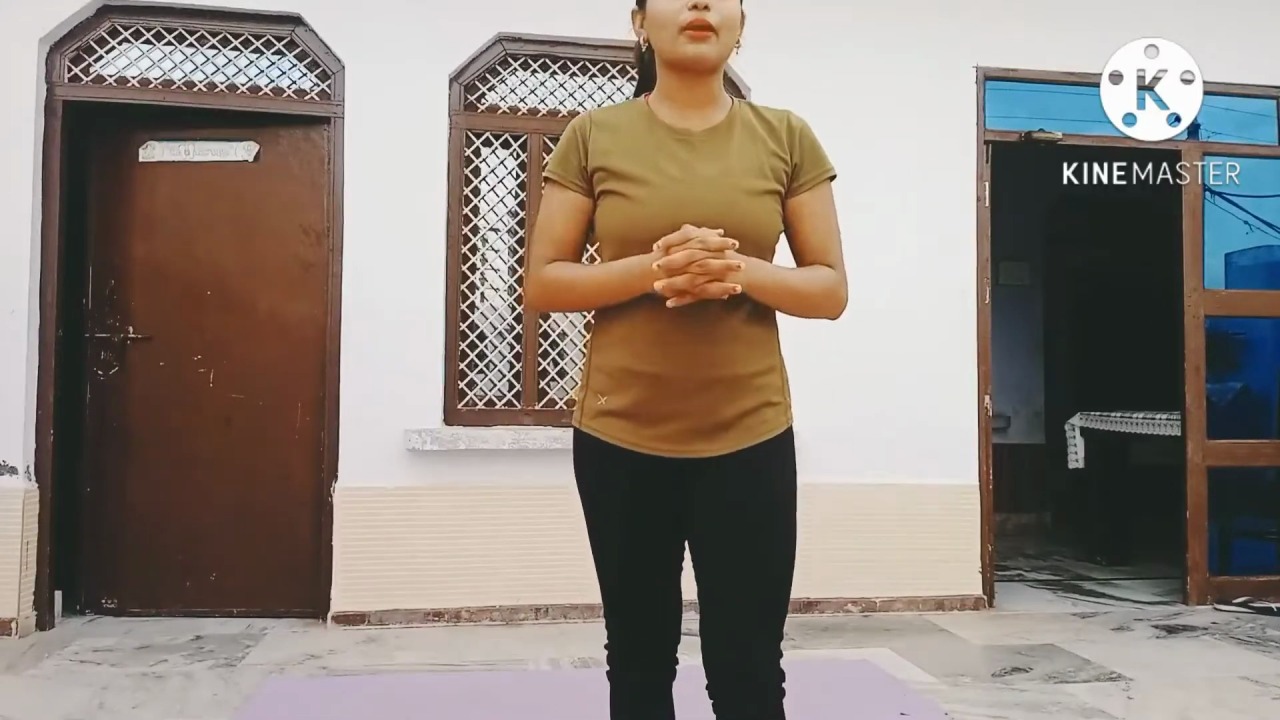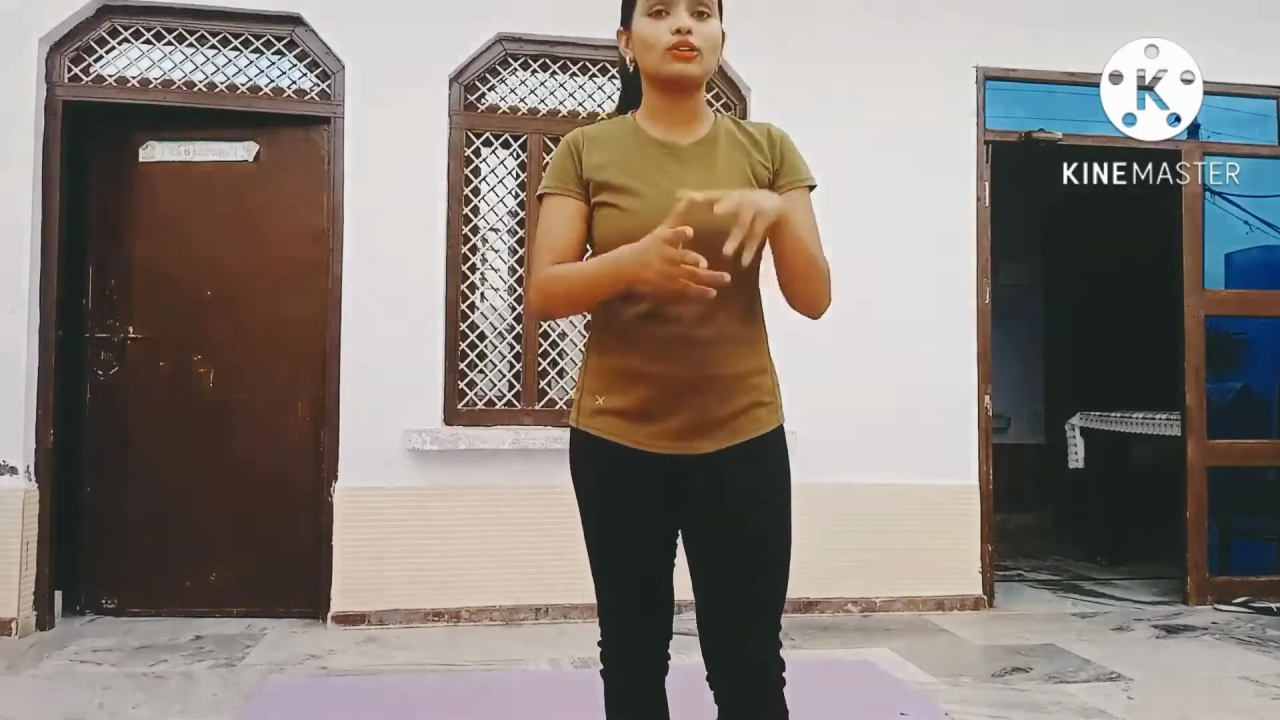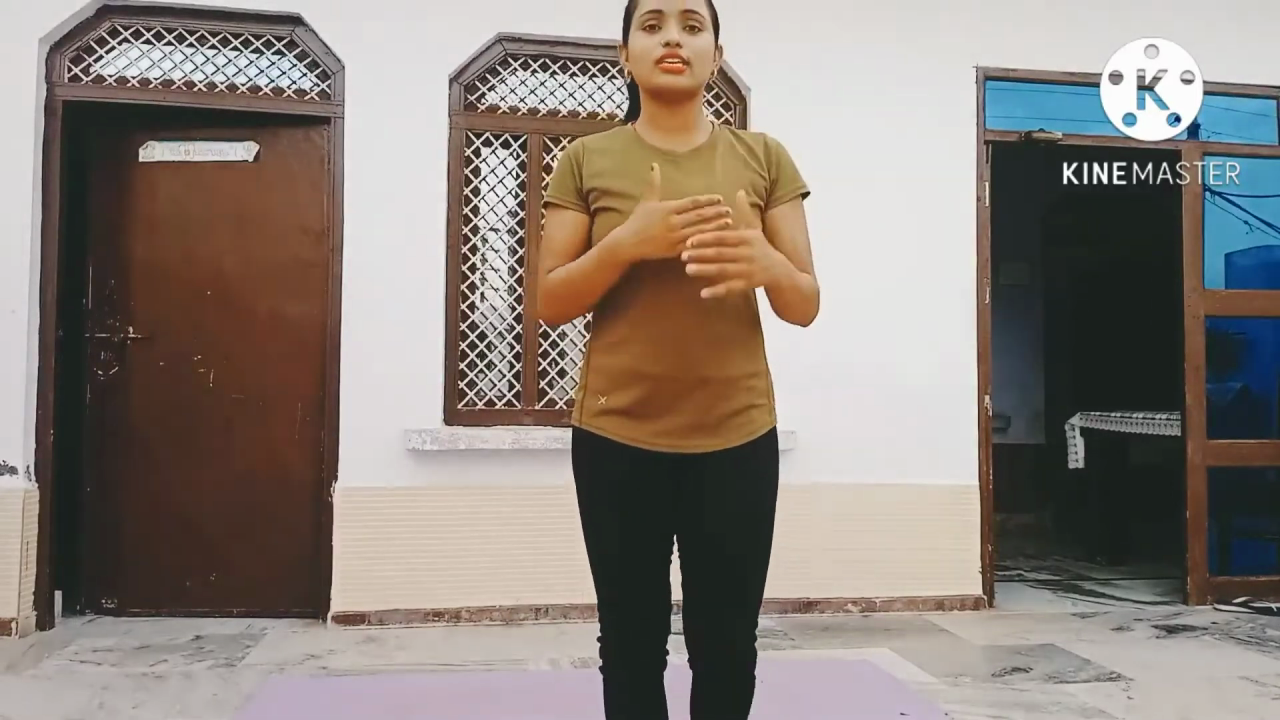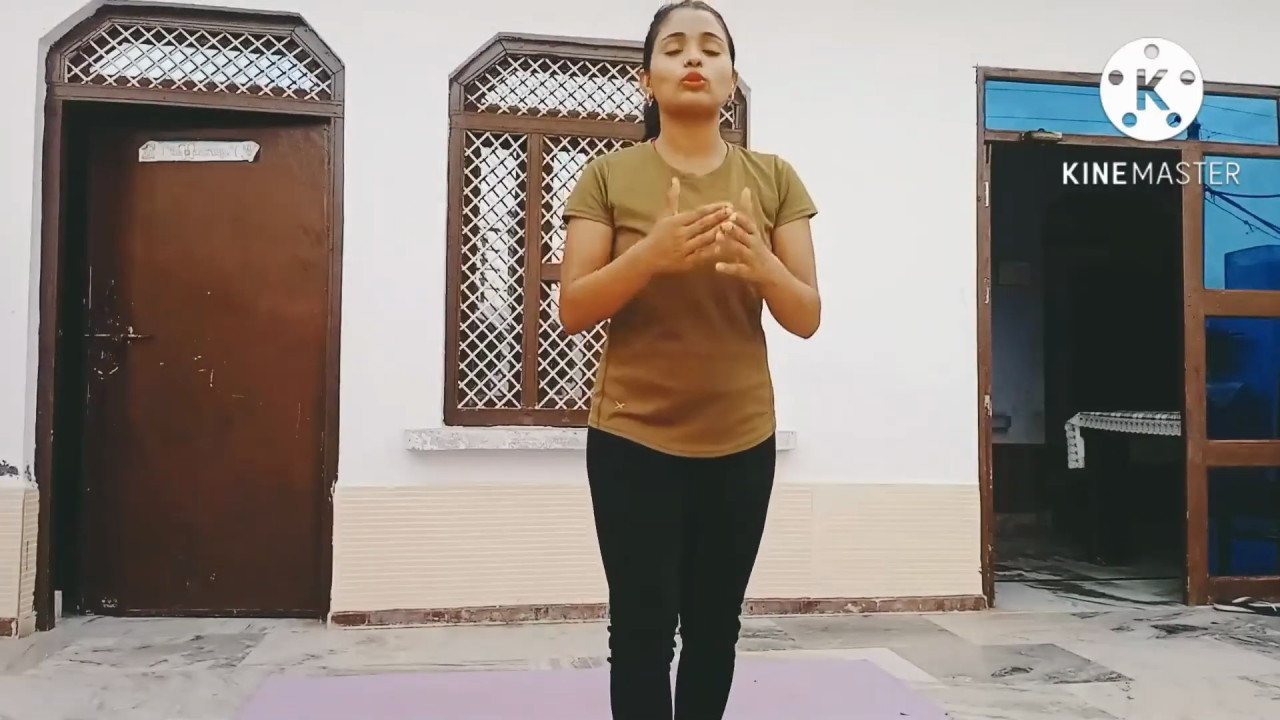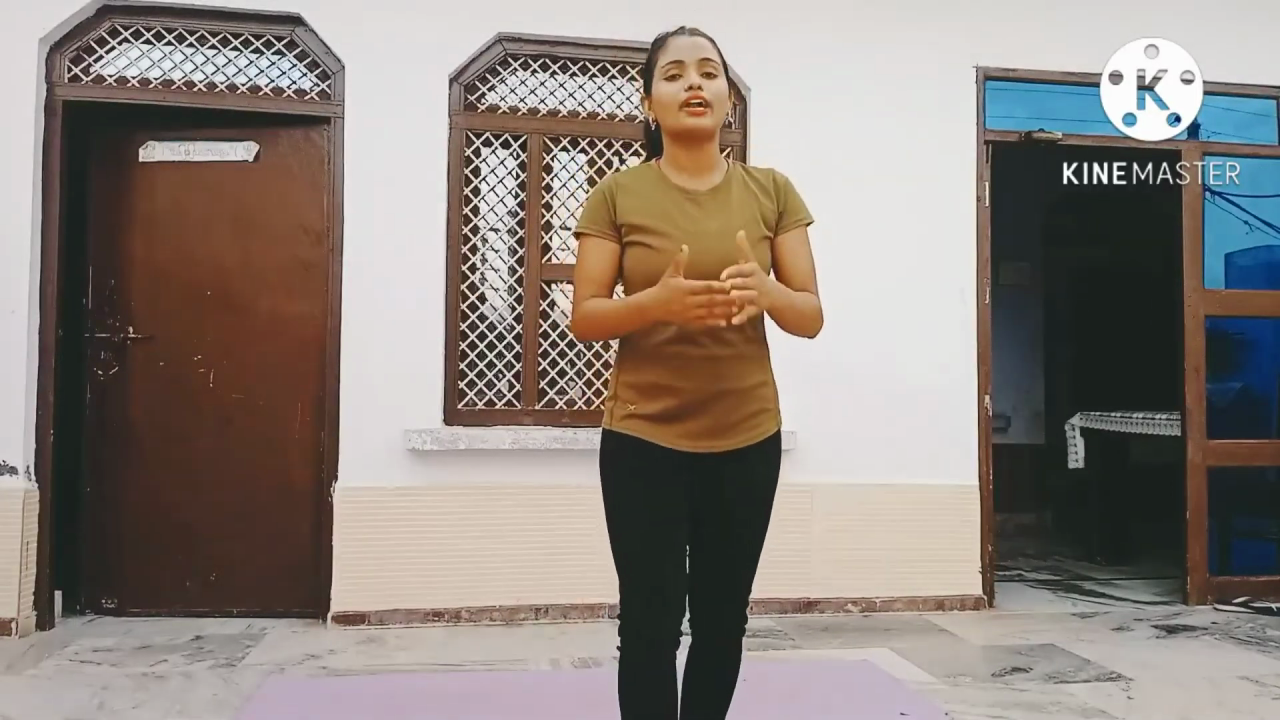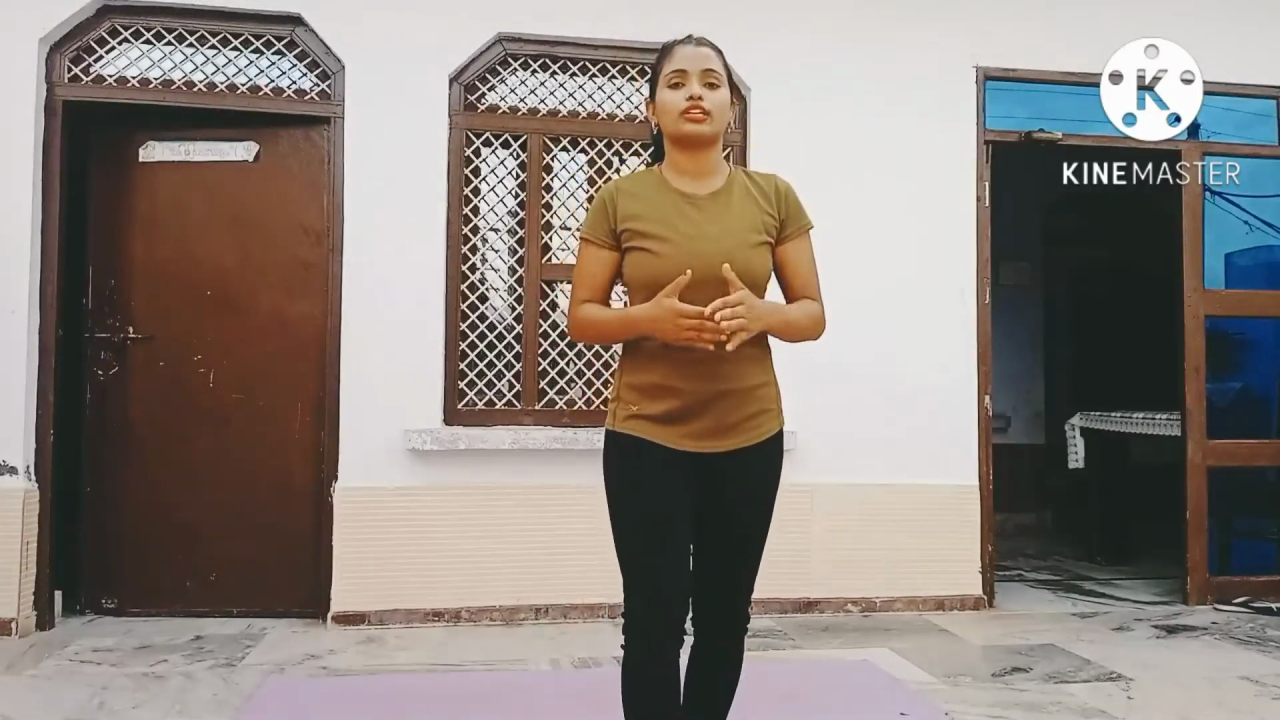
dt=0.4s
person 1, frame 1
left shoulder: (786, 138)
right shoulder: (592, 136)
left elbow: (831, 289)
right elbow: (541, 283)
left wrist: (740, 271)
right wrist: (651, 269)
left hip: (750, 439)
right hip: (620, 437)
right knee: (638, 658)
person 1, frame 2
left shoulder: (767, 147)
right shoulder: (584, 151)
left elbow: (815, 297)
right elbow: (541, 293)
left wrist: (776, 210)
right wrist: (635, 261)
left hip: (742, 435)
right hip: (617, 437)
left knee: (748, 662)
right knee: (632, 652)
person 1, frame 3
left shoulder: (763, 157)
right shoulder: (585, 161)
left elbow: (806, 306)
right elbow: (549, 302)
left wrist: (766, 266)
right wrist: (627, 241)
left hip: (736, 434)
right hip: (618, 434)
left knee: (726, 646)
right knee: (632, 642)
person 1, frame 4
left shoulder: (774, 178)
right shoulder: (607, 176)
left elbow: (807, 318)
right elbow: (572, 310)
left wrist: (762, 263)
right wrist: (650, 253)
left hip: (741, 439)
right hip: (633, 437)
left knee: (714, 628)
right knee: (641, 631)
person 1, frame 5
left shoulder: (772, 191)
right shoulder: (615, 194)
left elbow: (811, 317)
right elbow: (583, 319)
left wrist: (766, 293)
right wrist: (654, 303)
left hip: (746, 439)
right hip: (642, 438)
left knee: (722, 619)
right knee: (649, 623)
person 1, frame 6
left shoulder: (774, 197)
right shoulder: (618, 200)
left elbow: (813, 314)
right elbow: (581, 317)
left wrist: (763, 314)
right wrist: (648, 317)
left hip: (748, 439)
right hip: (646, 437)
left knee: (724, 617)
right knee: (653, 620)
